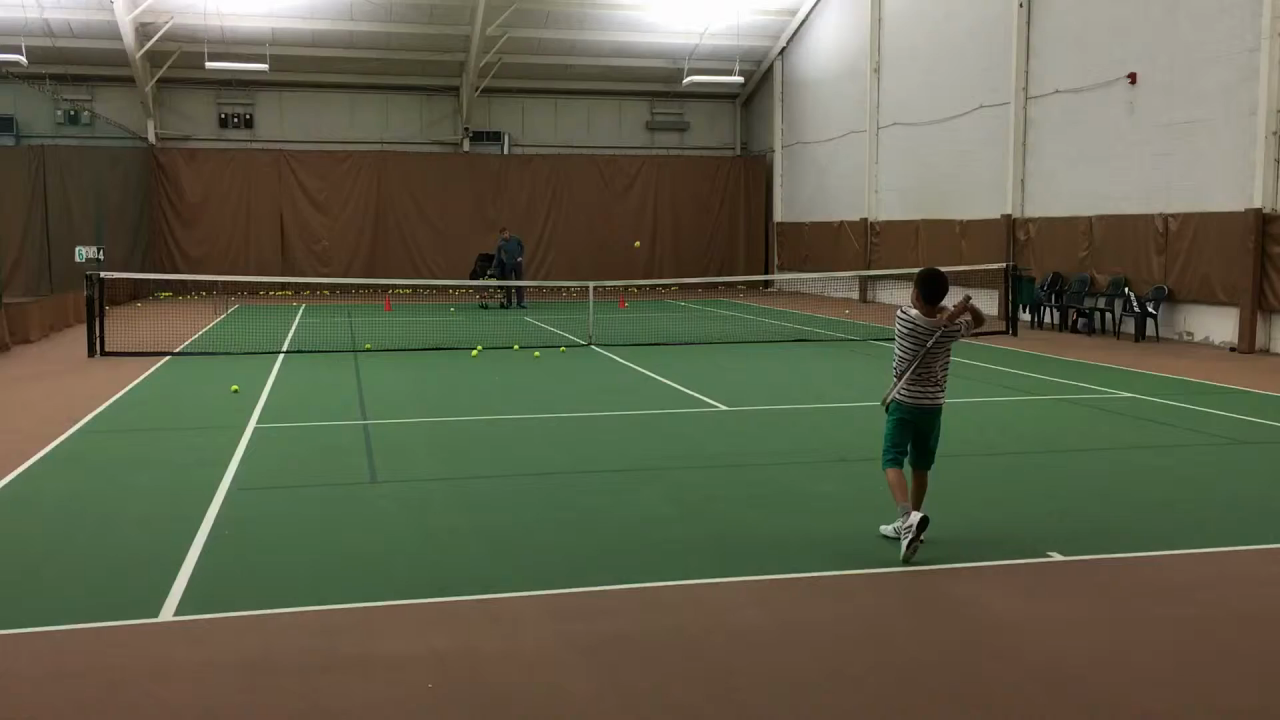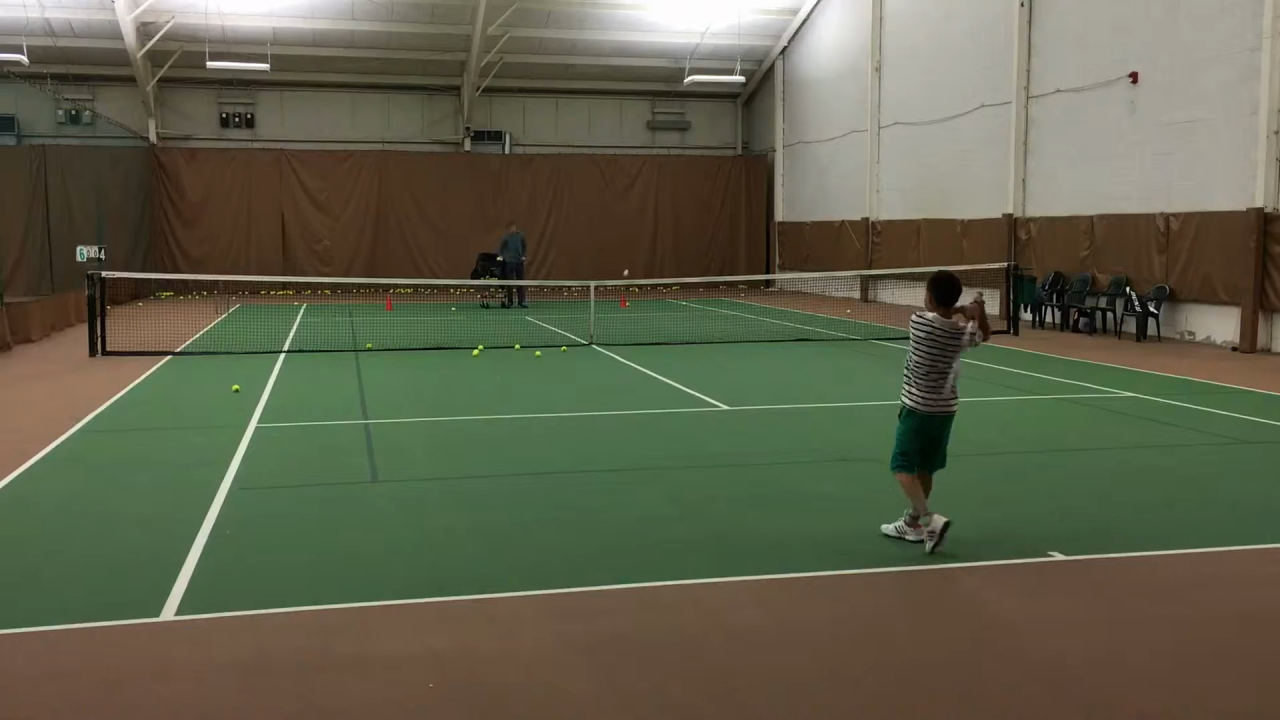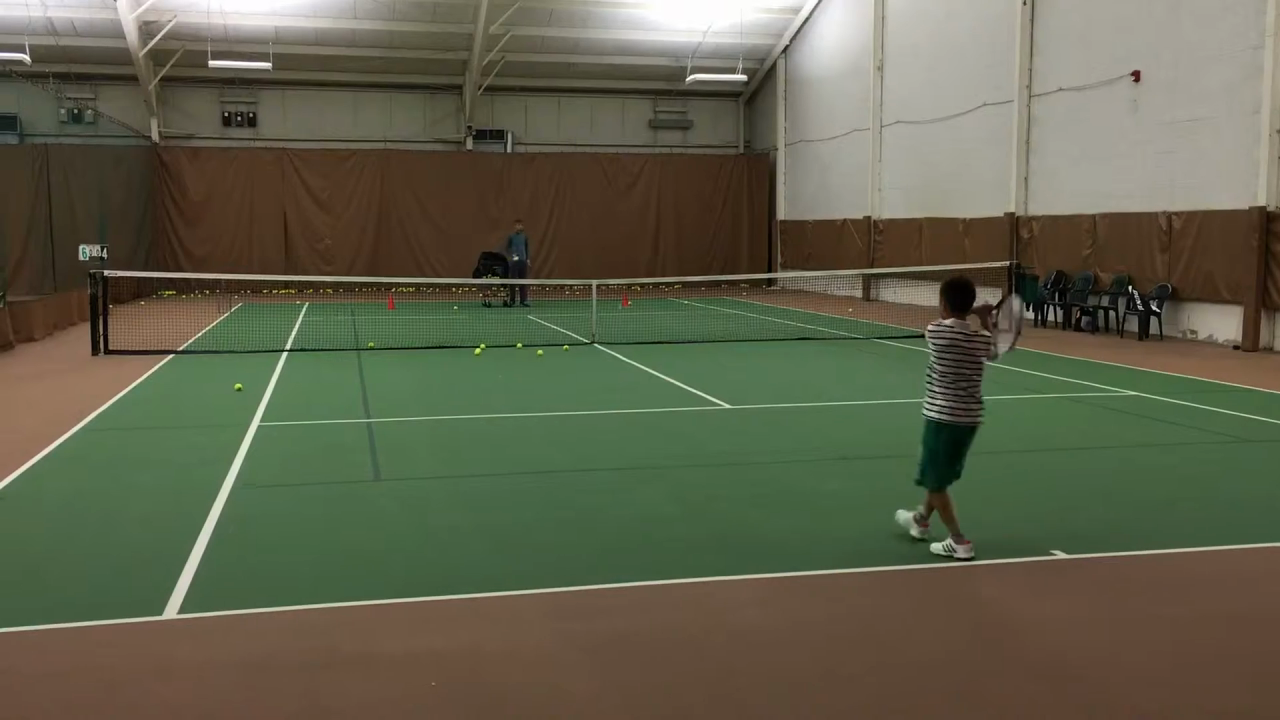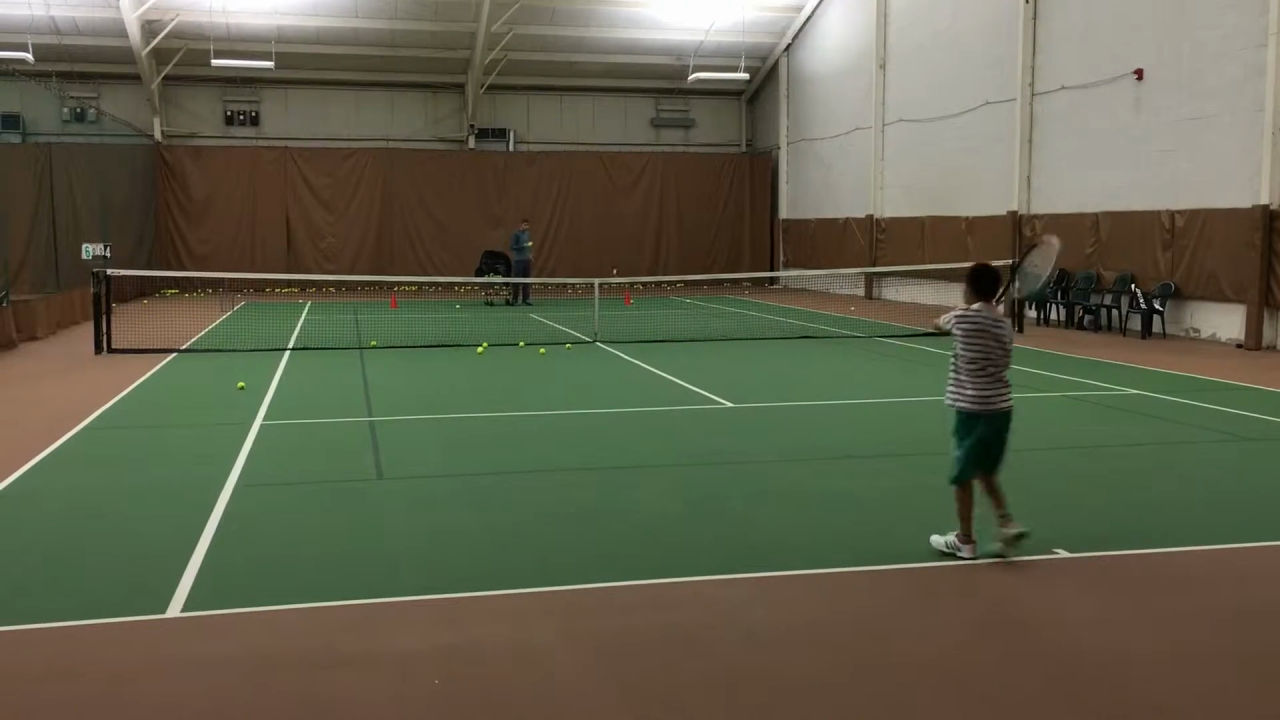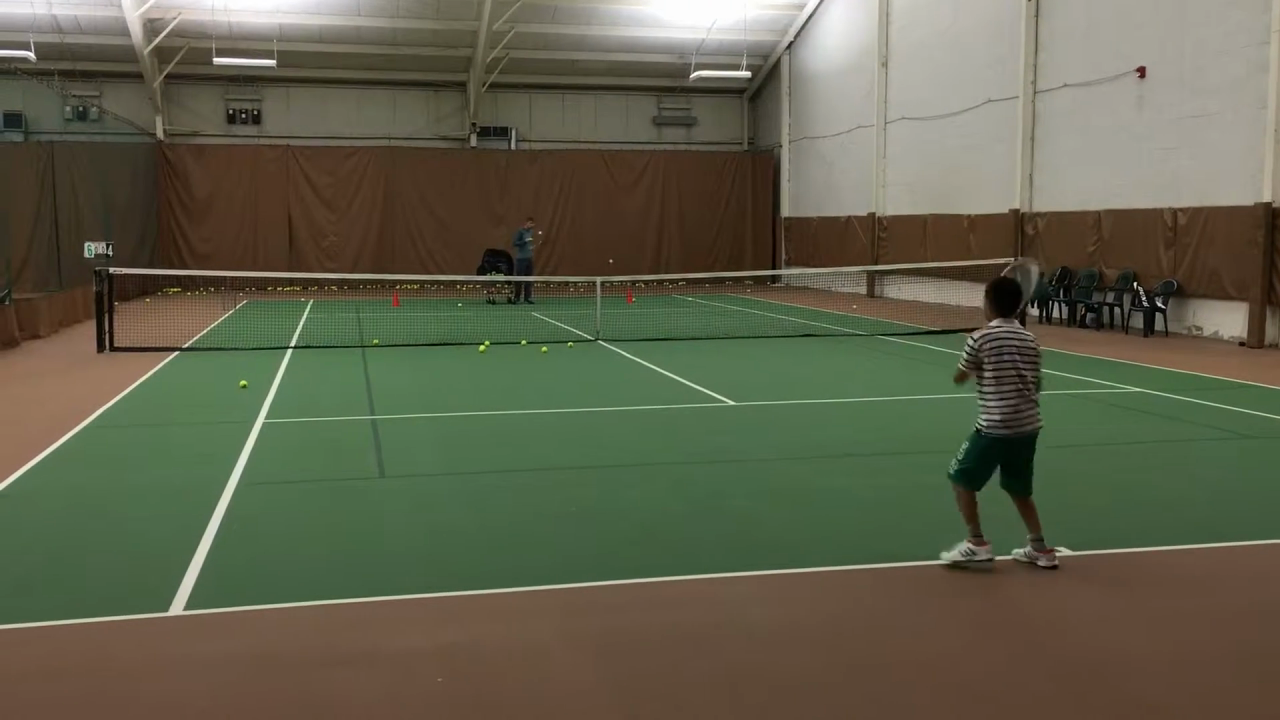
dt=0.2s
person 1, frame 1
left shoulder: (903, 316)
right shoulder: (950, 328)
right elbow: (979, 322)
left wrist: (948, 312)
right wrist: (967, 307)
left hip: (904, 403)
right hip: (933, 405)
left knee: (892, 462)
right knee: (921, 467)
left ankle: (908, 516)
right ankle: (909, 520)
person 1, frame 2
left shoulder: (918, 321)
right shoulder: (965, 333)
right elbow: (985, 335)
left wrist: (964, 313)
right wrist: (978, 314)
left hip: (917, 406)
right hip: (945, 409)
left knee: (903, 467)
right knee: (925, 469)
left ankle: (932, 519)
right ankle: (912, 522)
person 1, frame 3
left shoulder: (937, 331)
right shoulder: (983, 339)
left wrist: (972, 316)
right wrist: (984, 322)
left hip: (942, 417)
right hip: (971, 418)
left knee: (933, 481)
right knee: (942, 475)
left ankle: (959, 541)
right ankle: (921, 519)
person 1, frame 4
left shoulder: (961, 318)
right shoulder: (1004, 325)
left elbow: (939, 323)
left hip: (973, 409)
right hip: (1001, 407)
left knee: (962, 476)
right knee: (985, 471)
left ankle: (964, 541)
right ankle: (1007, 524)
person 1, frame 5
left shoulder: (980, 338)
right shoulder: (1030, 340)
left elbow: (959, 378)
right elbow: (1035, 385)
left hip: (995, 427)
right hip: (1028, 425)
left knee: (961, 479)
right knee: (1018, 488)
left ankle: (976, 542)
right ankle: (1040, 549)
